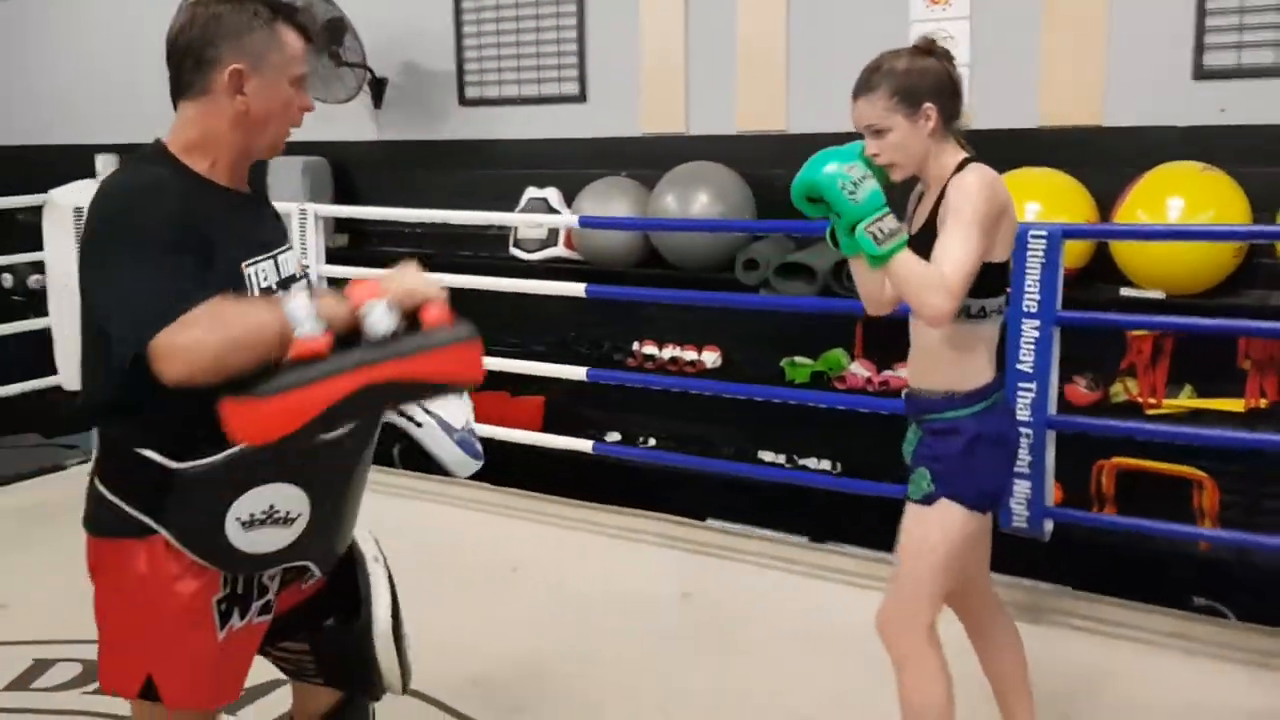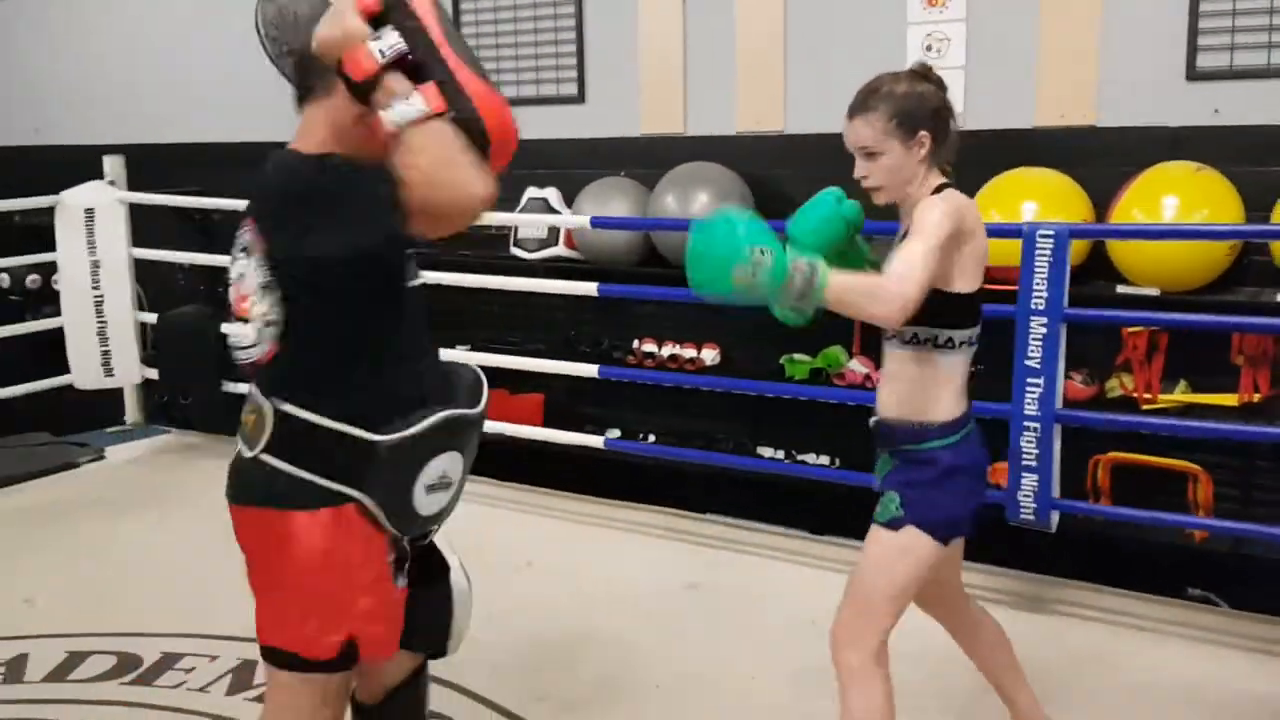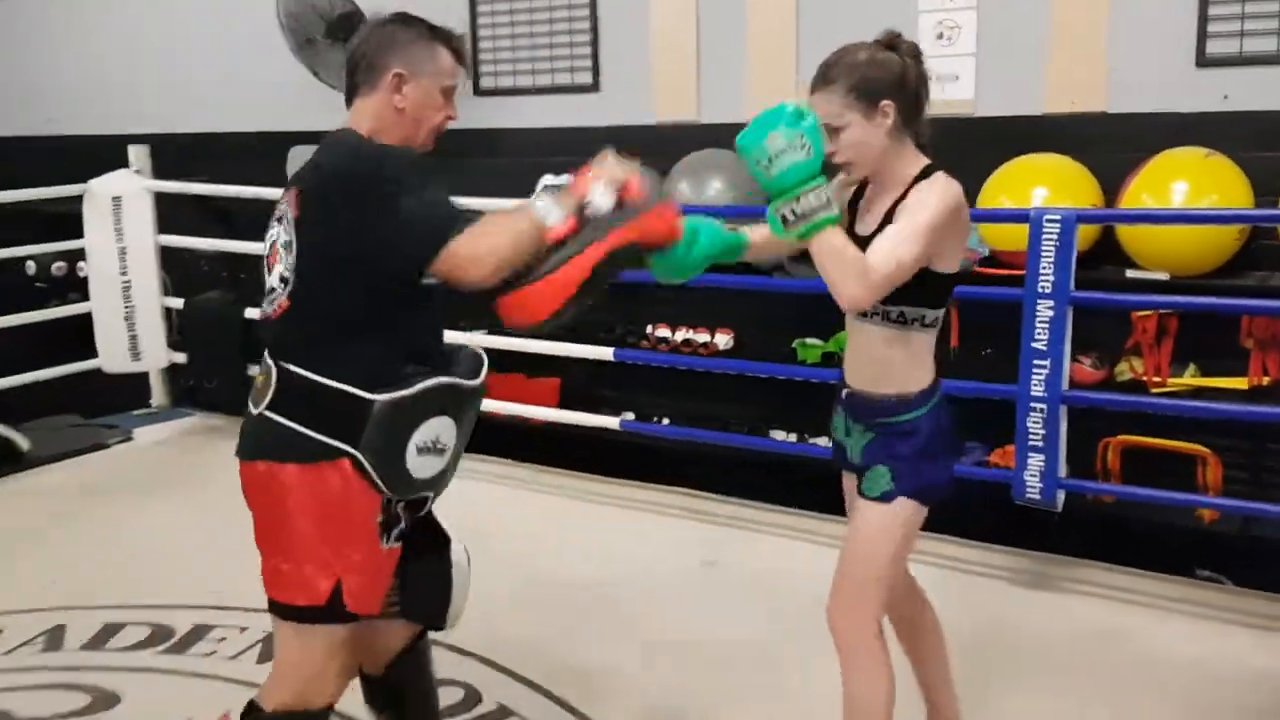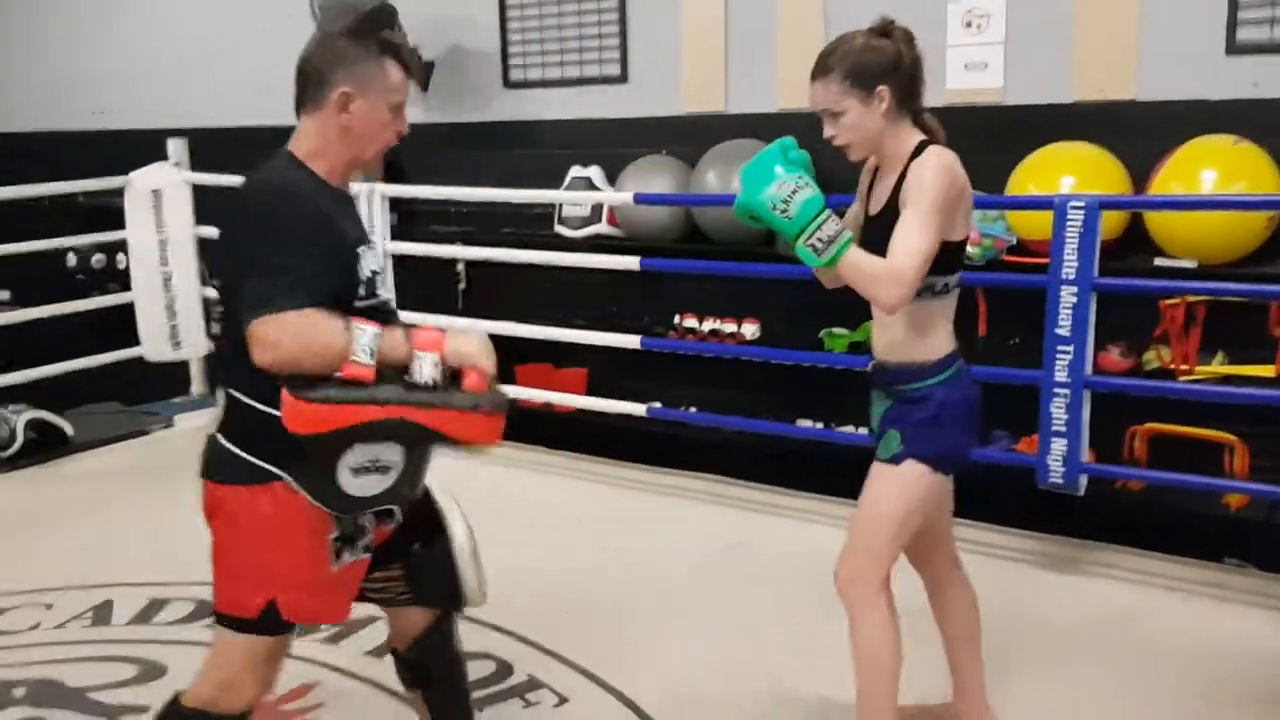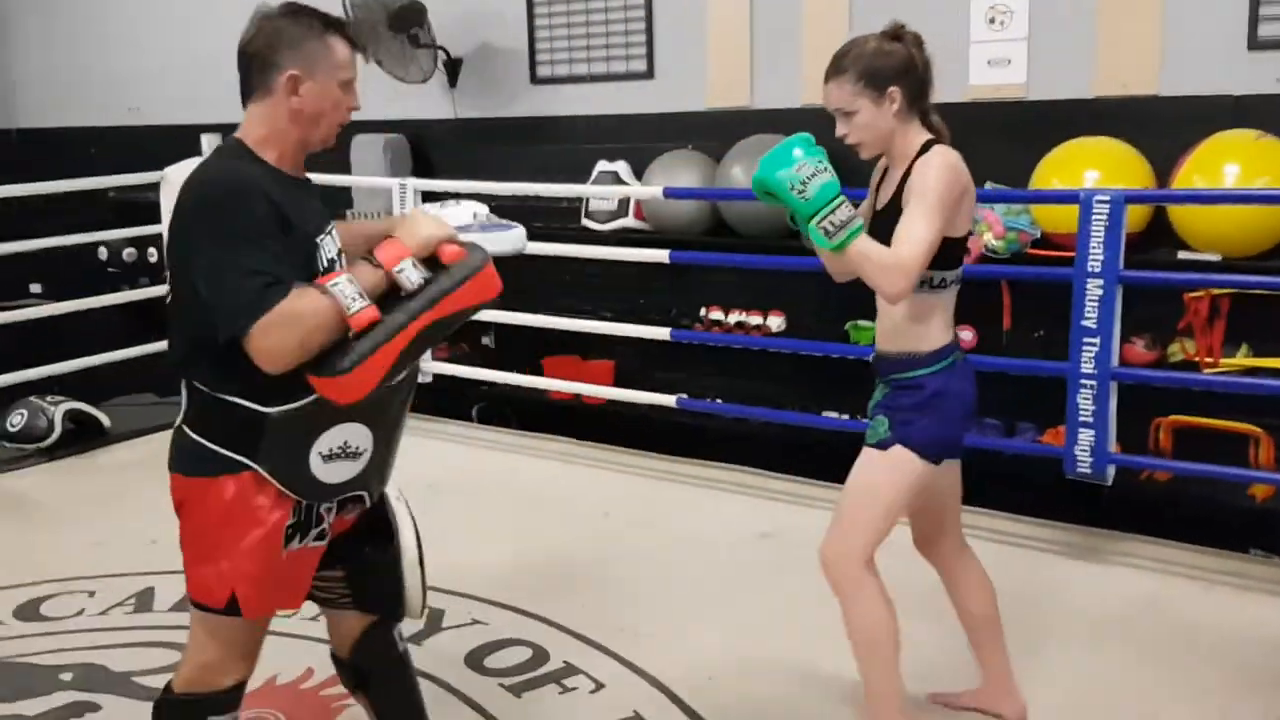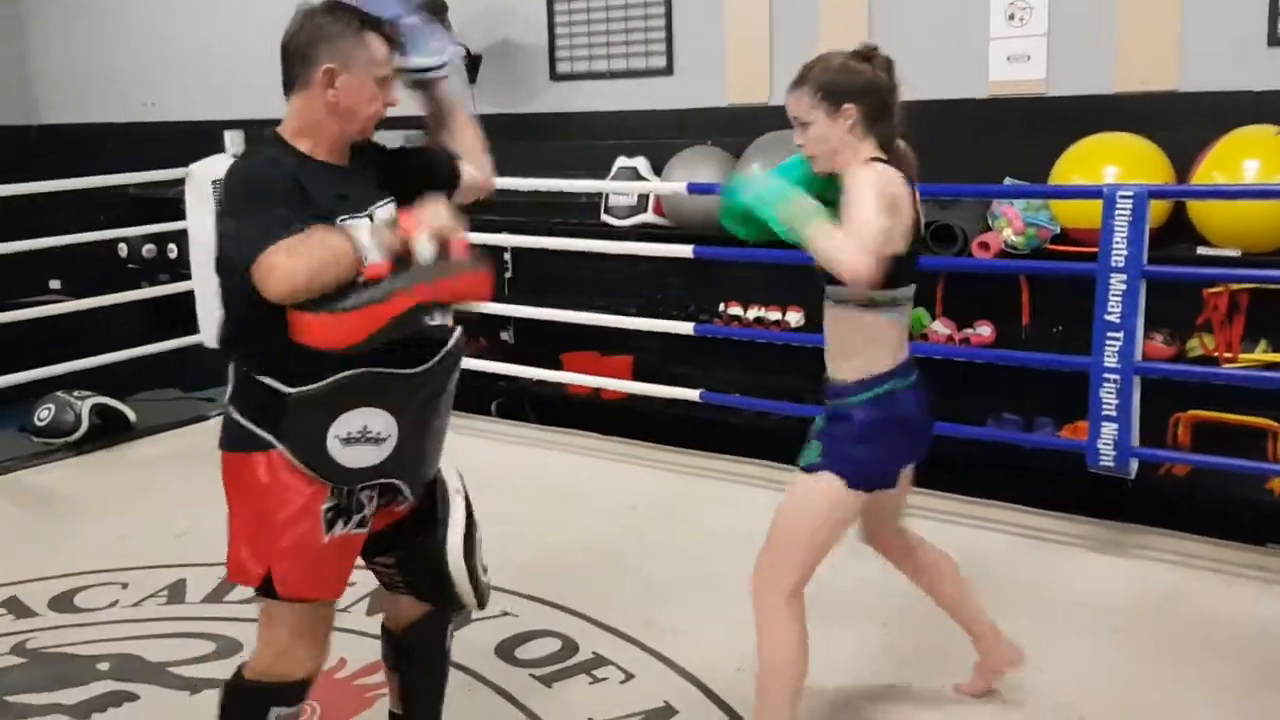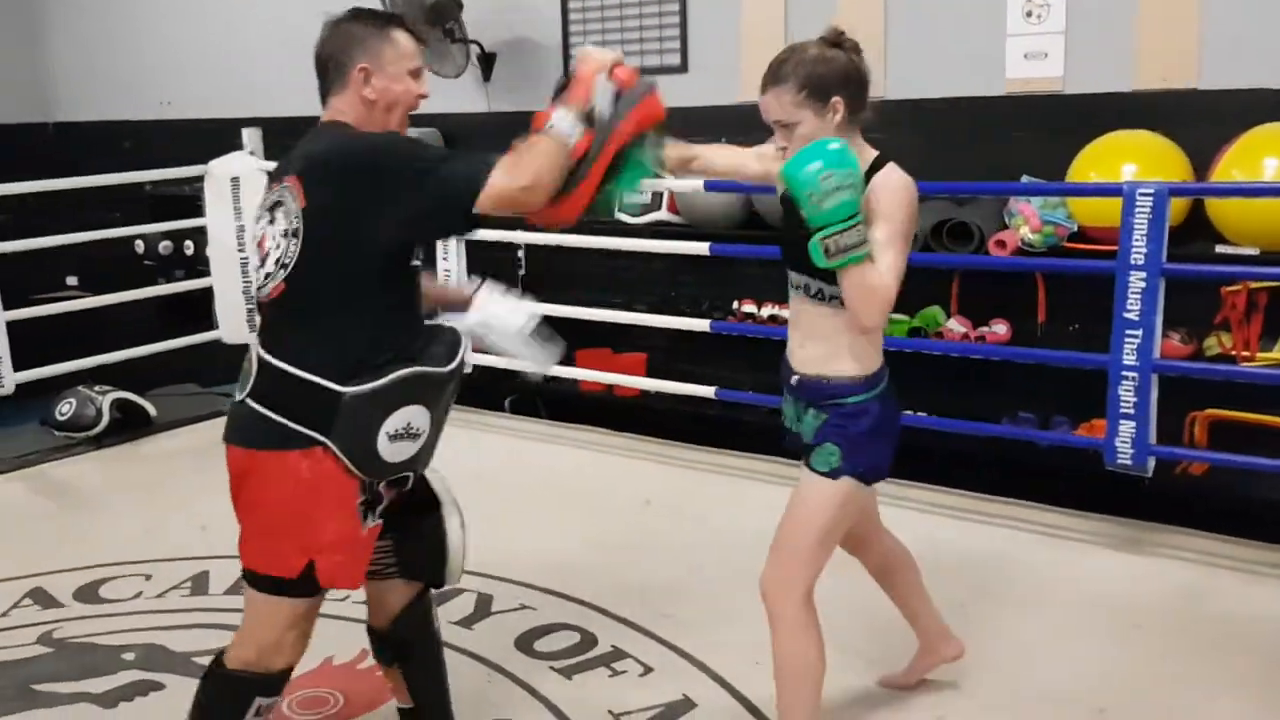
dt=0.3s
person 1, frame 1
left shoulder: (244, 199)
right shoulder: (140, 206)
right elbow: (188, 350)
right wrist: (364, 304)
left hip: (282, 522)
right hip: (174, 539)
person 1, frame 2
left shoulder: (302, 188)
right shoulder: (311, 186)
right elbow: (458, 194)
right wrist: (391, 73)
left hip: (339, 486)
right hip: (321, 499)
left knee: (397, 654)
person 1, frame 3
left shoulder: (331, 173)
right shoulder: (372, 172)
right elbow: (475, 256)
right wrist: (578, 195)
left hip: (347, 450)
right hip: (322, 457)
left knee: (395, 618)
person 1, frame 4
left shoulder: (323, 198)
right shoulder: (279, 202)
right elbow: (278, 340)
left wrist: (411, 335)
right wrist: (426, 345)
left hip: (342, 468)
right hip: (276, 478)
left knee: (425, 603)
person 1, frame 5
left shoulder: (284, 181)
right shoulder: (225, 195)
right elbow: (276, 341)
left wrist: (396, 230)
right wrist: (392, 261)
left hip: (321, 459)
right hip: (245, 469)
left knee: (365, 612)
right knee: (221, 658)
person 1, frame 6
left shoulder: (372, 159)
right shoulder: (261, 177)
left elbow: (470, 176)
right elbow: (283, 277)
left wrist: (433, 82)
right wrist: (406, 229)
left hip: (386, 436)
right hip: (296, 447)
left knee: (422, 596)
right knee: (294, 654)
person 1, frame 7
left shoulder: (324, 162)
right shoulder: (368, 161)
right elbow: (514, 189)
left wrist: (468, 298)
right wrist: (578, 100)
left hip: (352, 431)
right hip: (304, 439)
left knee: (403, 578)
right knee: (276, 638)
person 2, frame 1
left shoulder: (976, 186)
right shoulder: (930, 192)
left elbow: (938, 302)
right elbow: (879, 300)
left wrist: (868, 214)
right wrist: (847, 219)
left hip: (965, 426)
right hip: (945, 422)
left knee: (904, 625)
right knee: (972, 600)
person 2, frame 2
left shoulder: (949, 215)
right shoulder: (918, 214)
left elbow: (887, 304)
right elbow: (879, 308)
left wrist: (775, 262)
left hip: (936, 460)
right hip: (904, 449)
left knee: (856, 641)
right knee: (945, 598)
person 2, frame 3
left shoulder: (939, 197)
right shoulder: (863, 184)
left elbow: (858, 289)
right elbow: (780, 239)
left wrist: (801, 187)
right wrist: (714, 240)
left hip: (906, 429)
right hip: (859, 414)
left knee: (851, 614)
right knee: (888, 582)
person 2, frame 4
left shoulder: (935, 170)
right shoulder: (878, 170)
left elbow: (893, 288)
right elbow: (840, 272)
left wrist: (807, 218)
right wrist: (792, 210)
left hip: (929, 398)
right hip: (906, 391)
left knee: (859, 576)
right knee: (932, 557)
person 2, frame 5
left shoulder: (939, 167)
right shoulder: (890, 167)
left elbow: (896, 279)
right elbow: (845, 268)
left wrist: (824, 204)
right wrist: (806, 204)
left hip: (925, 386)
right hip: (912, 382)
left knee: (844, 558)
right knee: (941, 543)
person 2, frame 6
left shoulder: (870, 178)
right shoulder: (880, 183)
left elbow: (858, 267)
left wrist: (790, 213)
right wrist: (798, 197)
left hip: (865, 412)
right hip: (891, 399)
left knee: (773, 584)
right knee: (890, 539)
right ankle: (996, 651)
person 2, frame 7
left shoulder: (889, 185)
right shoulder: (807, 165)
left elbow: (870, 312)
right elbow: (708, 157)
left wrist: (835, 217)
right wrist: (653, 153)
left hip: (851, 412)
right hip: (808, 398)
left knee: (784, 586)
right knee: (858, 530)
right ankle: (936, 640)
